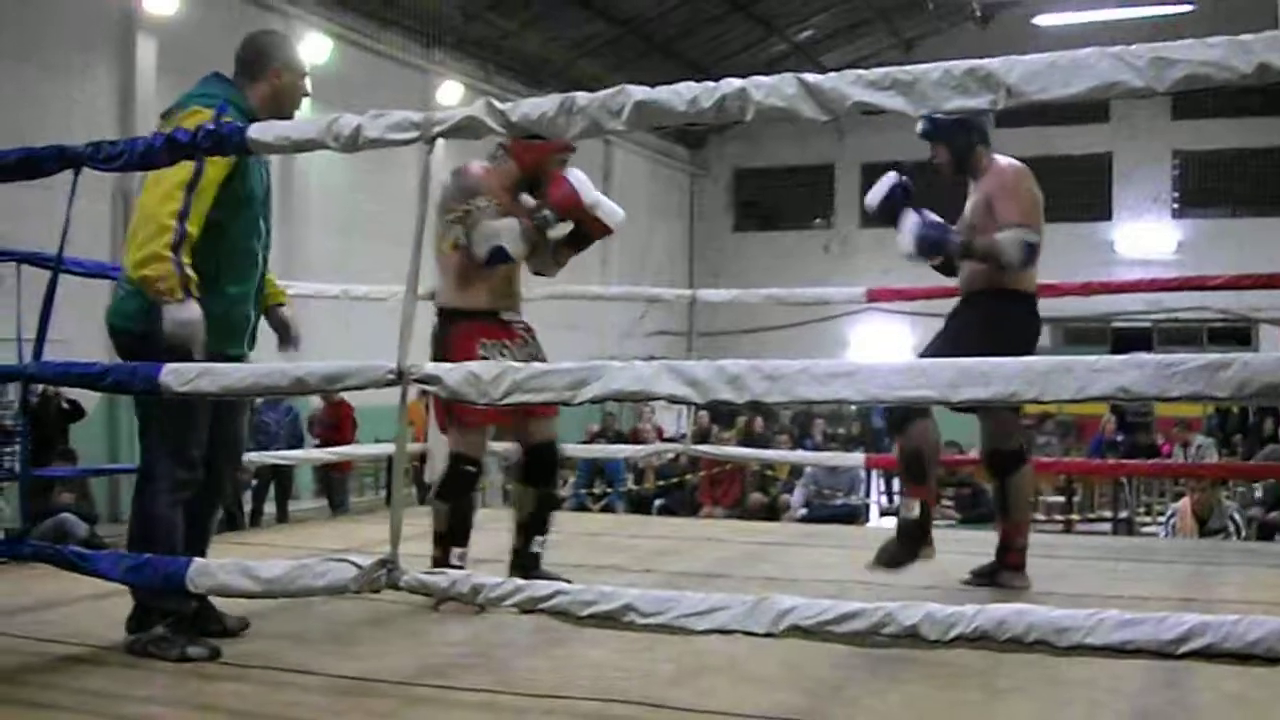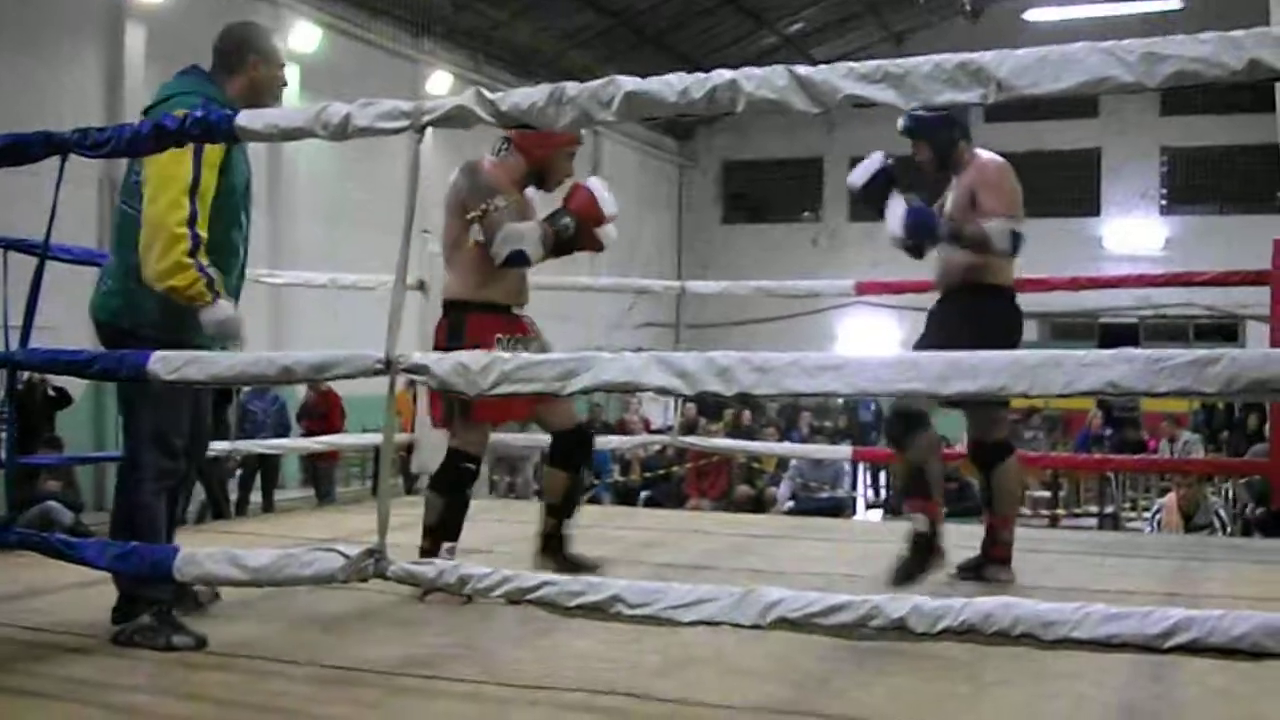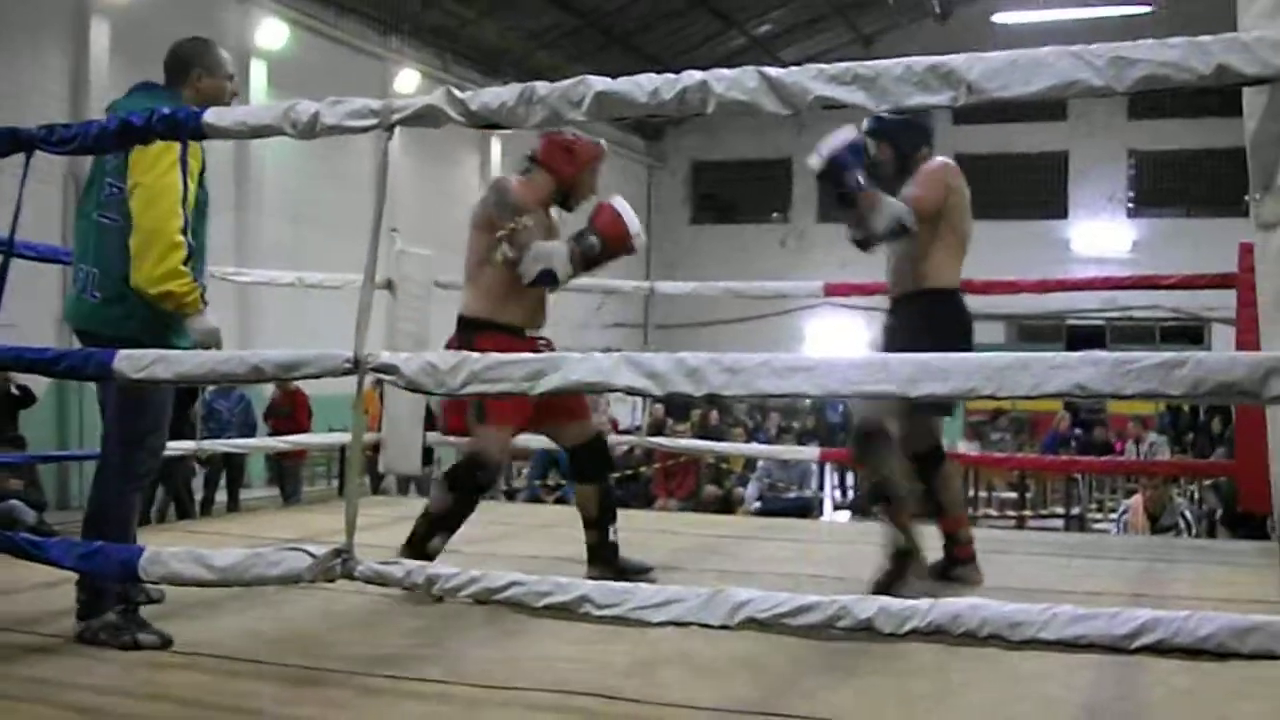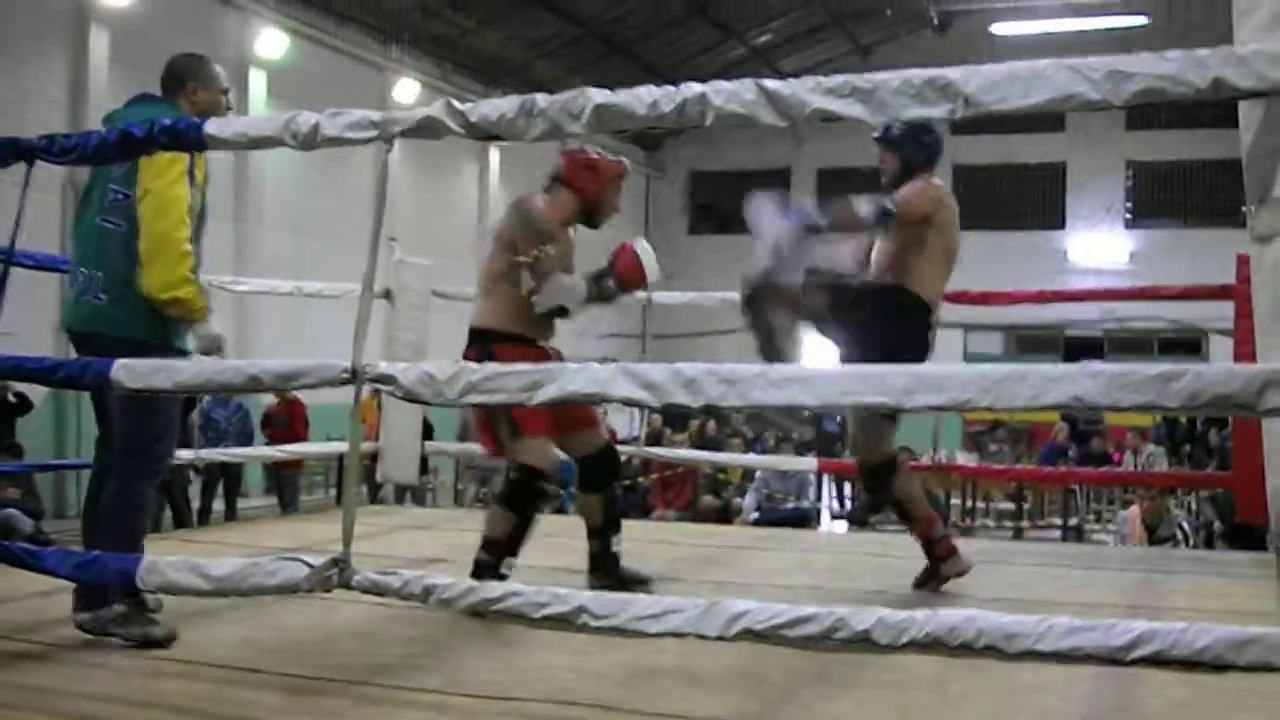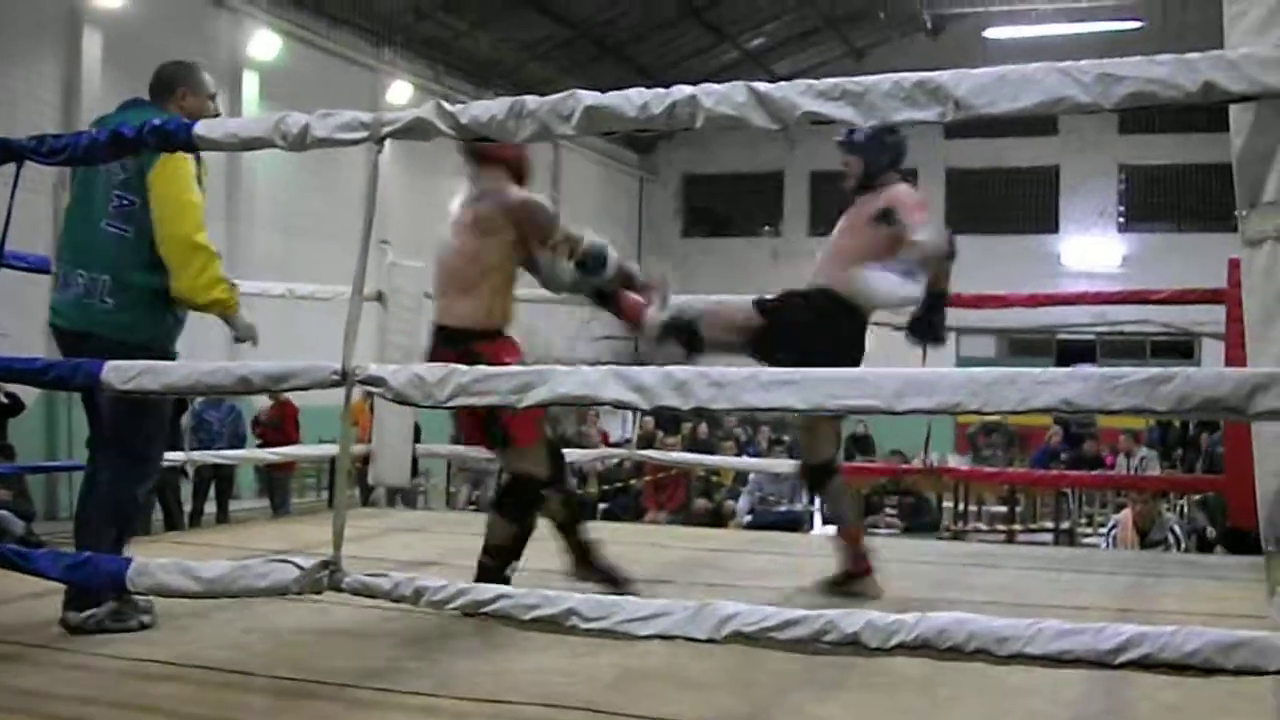
dt=0.2s
person 1, frame 1
right shoulder: (209, 119)
right elbow: (163, 212)
left wrist: (272, 303)
right wrist: (174, 294)
left hip: (212, 334)
right hip: (168, 330)
left knee: (218, 462)
right knee: (171, 472)
left ankle: (184, 599)
right ankle: (153, 619)
person 1, frame 2
right shoulder: (194, 117)
right elbow: (168, 219)
left wrist: (217, 295)
right wrist: (203, 295)
left hip: (178, 320)
right hip: (153, 319)
left knee: (182, 449)
right knee: (153, 461)
left ankle: (156, 579)
right ankle: (139, 609)
person 1, frame 3
left shoulder: (136, 122)
right shoulder: (169, 131)
right elbow: (158, 233)
right wrist: (192, 306)
left hip: (116, 314)
right hip: (134, 320)
left knee: (132, 452)
right knee: (130, 459)
left ankle: (111, 579)
right ankle: (103, 606)
person 1, frame 4
left shoulder: (127, 133)
right shoulder: (173, 141)
right elbow: (165, 239)
right wrist: (195, 313)
left hip: (99, 315)
right hip: (137, 324)
left knee: (118, 454)
right knee: (143, 459)
left ankle: (104, 585)
right ankle: (106, 598)
person 1, frame 5
right shoulder: (170, 146)
left elbow: (76, 231)
right elbow: (186, 244)
right wrist: (227, 308)
left hip: (79, 317)
right hip: (131, 325)
left knee: (110, 452)
right knee: (133, 461)
left ankle: (94, 584)
right ankle: (91, 598)
person 2, frame 1
left shoulder: (1008, 176)
right shoulder: (985, 186)
left elbow: (1023, 249)
right elbow: (950, 264)
left wrist: (953, 239)
right wrist: (912, 223)
left hip: (998, 314)
right hip: (997, 317)
left knee: (909, 399)
right knee: (1005, 447)
left ankle: (916, 526)
right ankle: (1011, 562)
person 2, frame 2
left shoulder: (988, 169)
right shoulder: (960, 181)
left elbow: (1007, 238)
right elbow: (920, 244)
left wrist: (940, 229)
right wrist: (889, 203)
left hip: (979, 310)
right hip: (969, 311)
left knee: (908, 410)
right knee: (992, 438)
left ankle: (925, 536)
right ankle: (997, 556)
person 2, frame 3
left shoulder: (937, 171)
right shoulder: (915, 182)
left elbow: (892, 224)
right elbow: (866, 236)
left wrist: (855, 179)
right wrist: (849, 184)
left hip: (929, 316)
right hip: (917, 318)
left knee: (872, 429)
right knee: (923, 444)
left ankle: (905, 549)
right ankle: (961, 556)
person 2, frame 4
left shoulder: (930, 192)
right shoulder: (912, 205)
left elbow: (877, 212)
right elbow: (866, 266)
left wrist: (806, 221)
left hip: (888, 314)
right hip: (900, 324)
left knee: (770, 291)
right knee: (877, 458)
right ankle: (943, 556)
person 2, frame 5
left shoulder: (898, 197)
right shoulder: (872, 204)
left elbow: (937, 242)
right elbow: (911, 265)
left wrist: (907, 270)
right wrist: (933, 307)
left hip: (820, 319)
right hip: (837, 329)
left knee: (709, 327)
right knee: (817, 463)
right ankle: (857, 569)
person 3, frame 1
left shoulder: (520, 202)
right shoulder: (468, 180)
left elbow: (545, 261)
right elbow: (491, 248)
left wrist: (583, 233)
right wrist: (550, 211)
left hip: (514, 335)
right hip: (468, 334)
left knee: (543, 453)
right knee: (467, 458)
left ankle: (526, 563)
right ankle: (445, 574)
person 3, frame 2
left shoulder: (519, 195)
right shoulder: (479, 175)
right elbow: (509, 250)
left wrist: (570, 241)
right wrist: (568, 218)
left hip: (517, 330)
right hip: (474, 329)
left knee: (574, 434)
right knee: (466, 454)
left ankle: (553, 547)
right ankle: (431, 566)
person 3, frame 3
left shoulder: (540, 214)
right shoulder: (507, 194)
right elbow: (536, 267)
left wrist: (598, 250)
right wrist: (595, 240)
left hip: (529, 347)
right hip: (485, 345)
left knee: (590, 447)
right knee: (486, 460)
left ankle: (604, 558)
right ankle: (414, 556)
person 3, frame 4
left shoulder: (559, 232)
right shoulder: (531, 213)
left elbow: (564, 296)
right elbow: (549, 298)
left wrist: (614, 279)
right wrist: (613, 280)
left hip: (537, 356)
right hip: (499, 355)
left knee: (600, 456)
right knee: (539, 470)
left ankle: (605, 567)
right ankle: (484, 578)
person 3, frame 5
left shoulder: (475, 201)
right shoulder: (515, 204)
left elbow: (551, 273)
right elbow: (582, 256)
left wrist: (612, 298)
right wrist: (629, 281)
left hip: (483, 349)
right hip: (472, 353)
left knee: (544, 456)
right knee: (530, 474)
left ankle: (585, 557)
right ankle: (488, 581)
